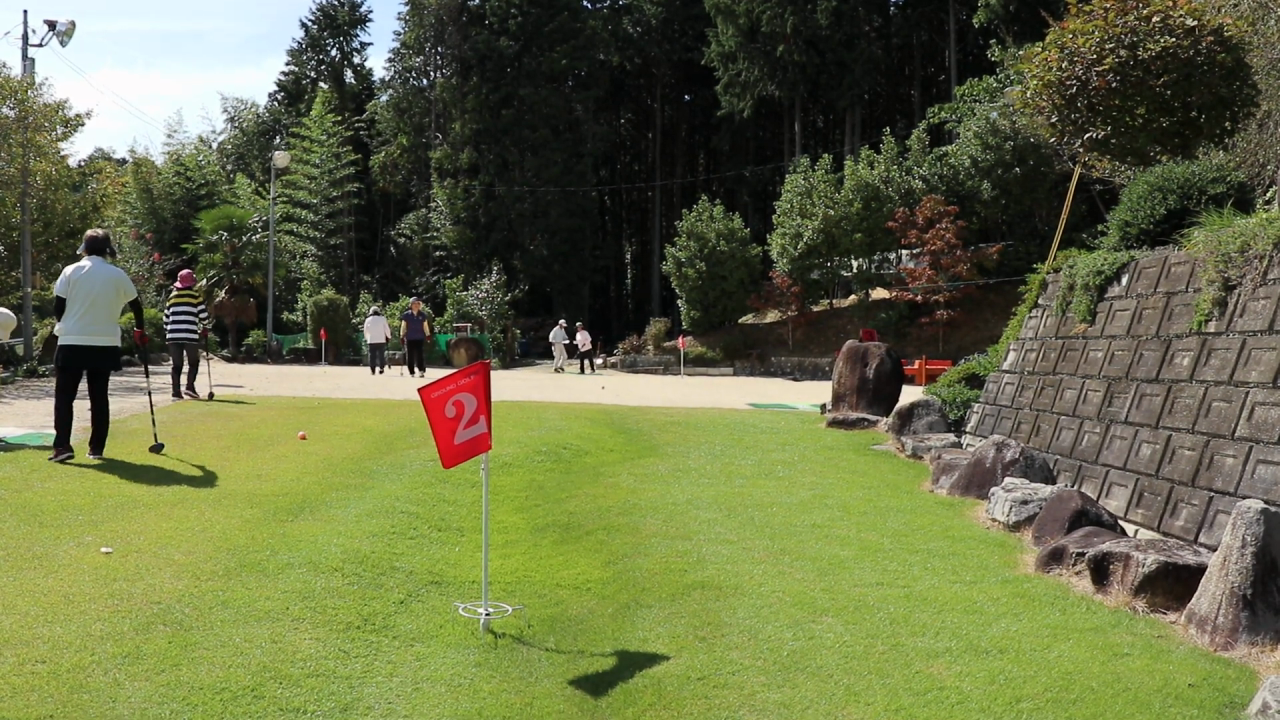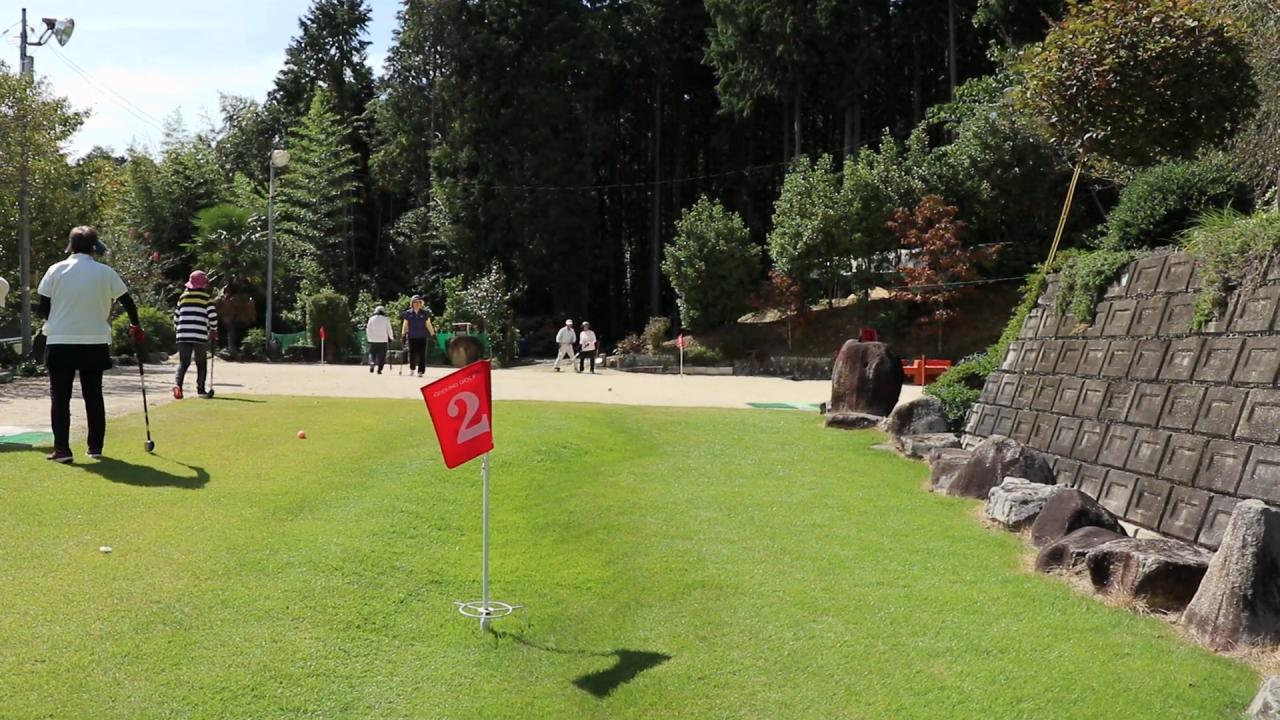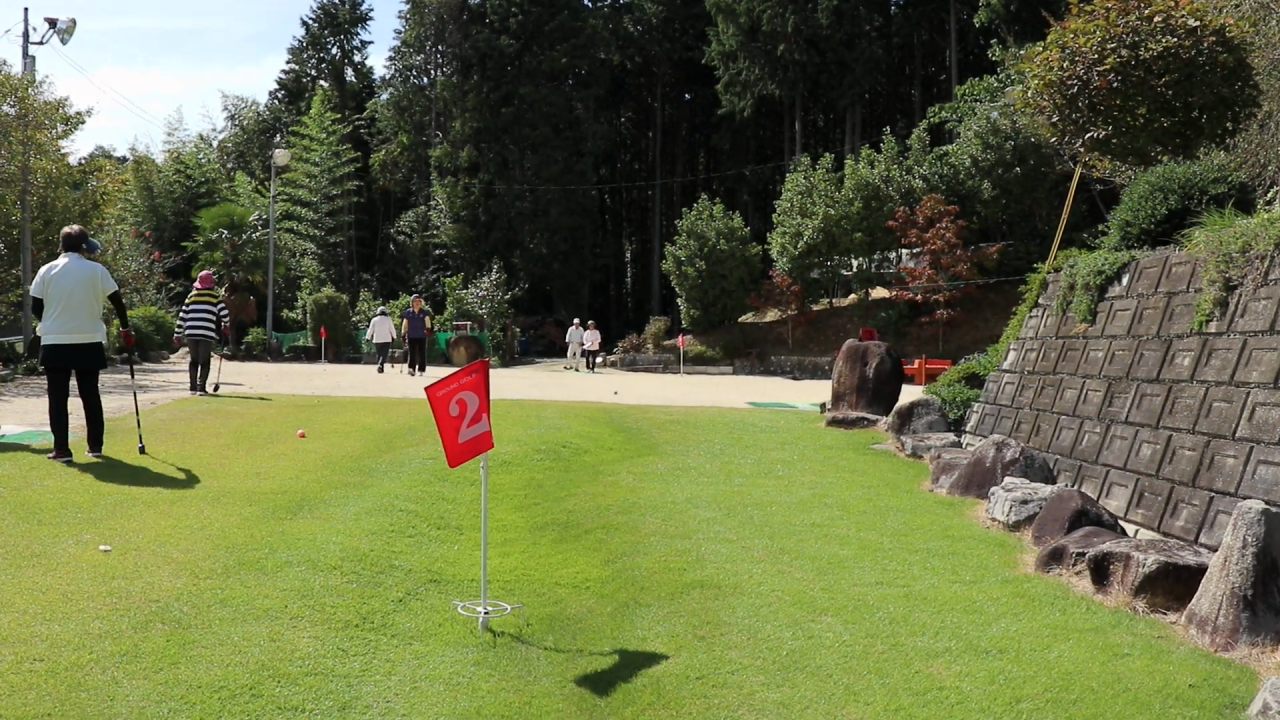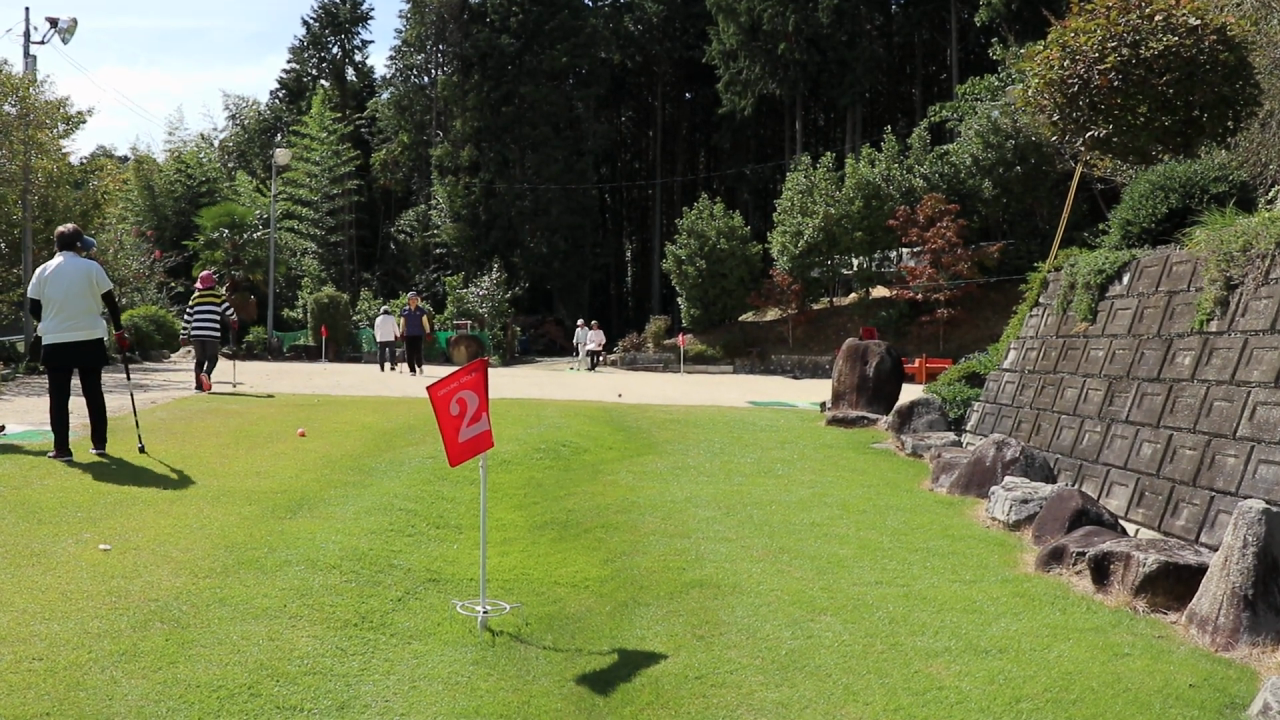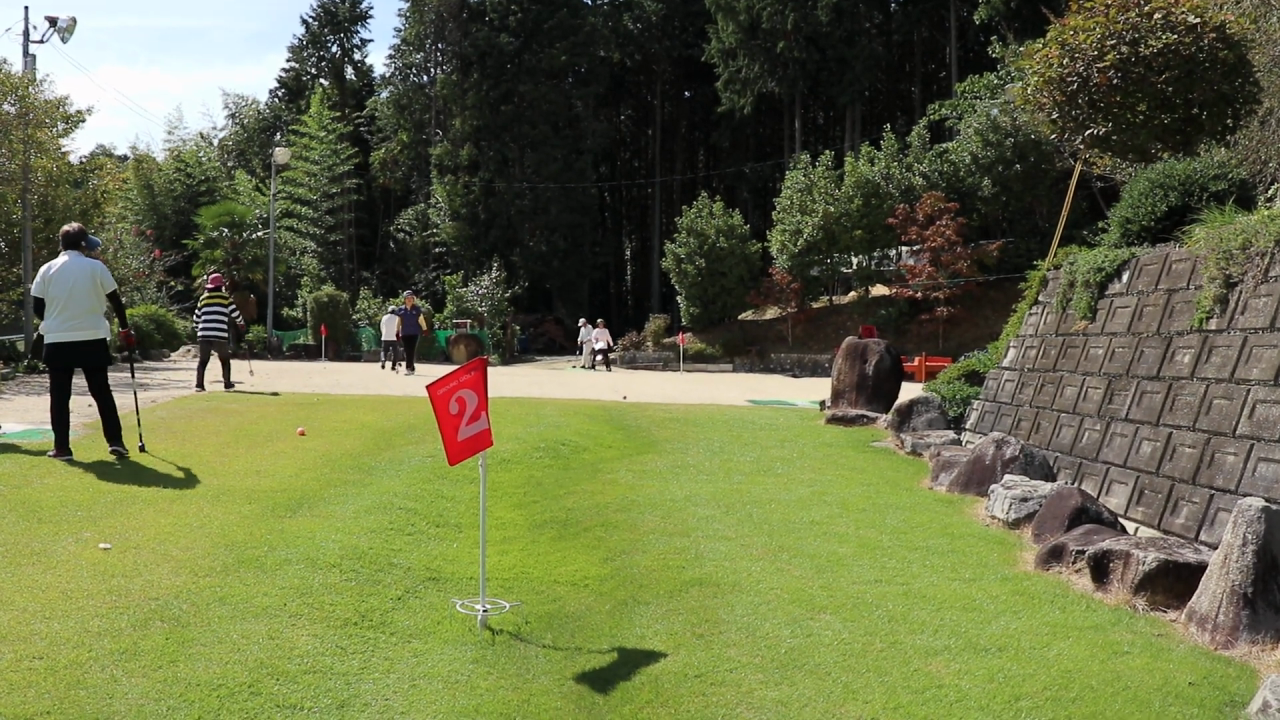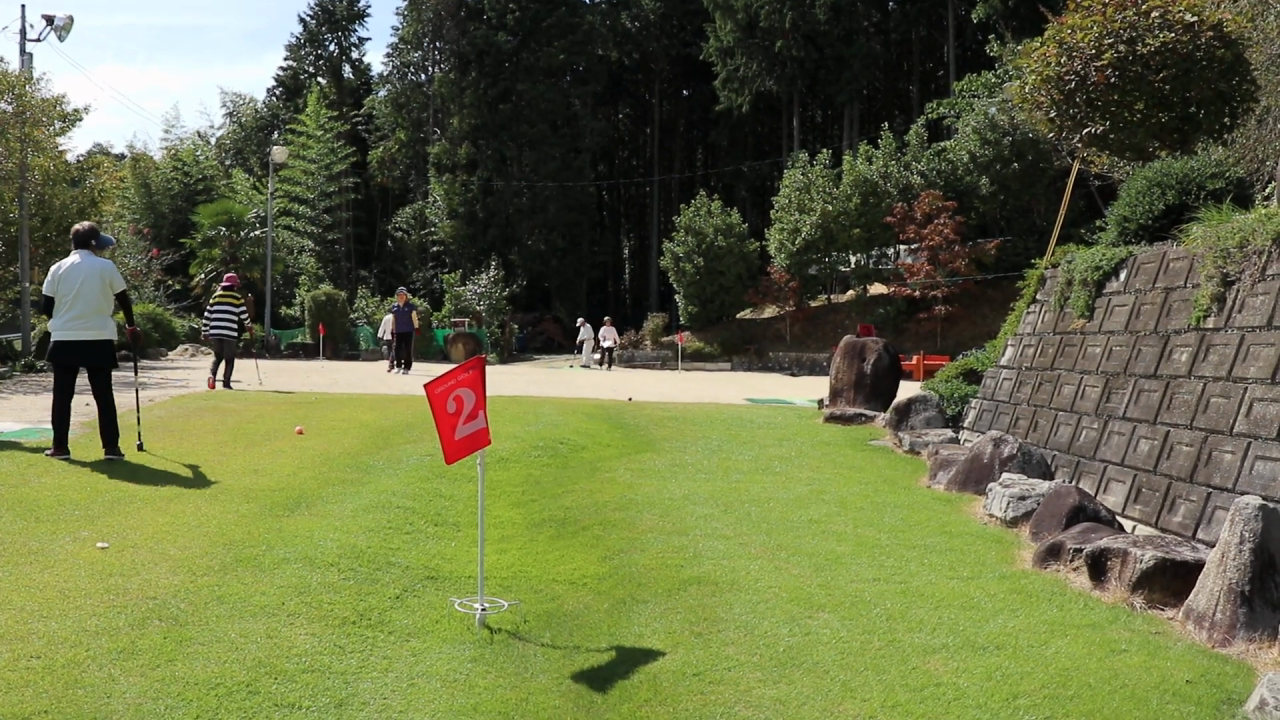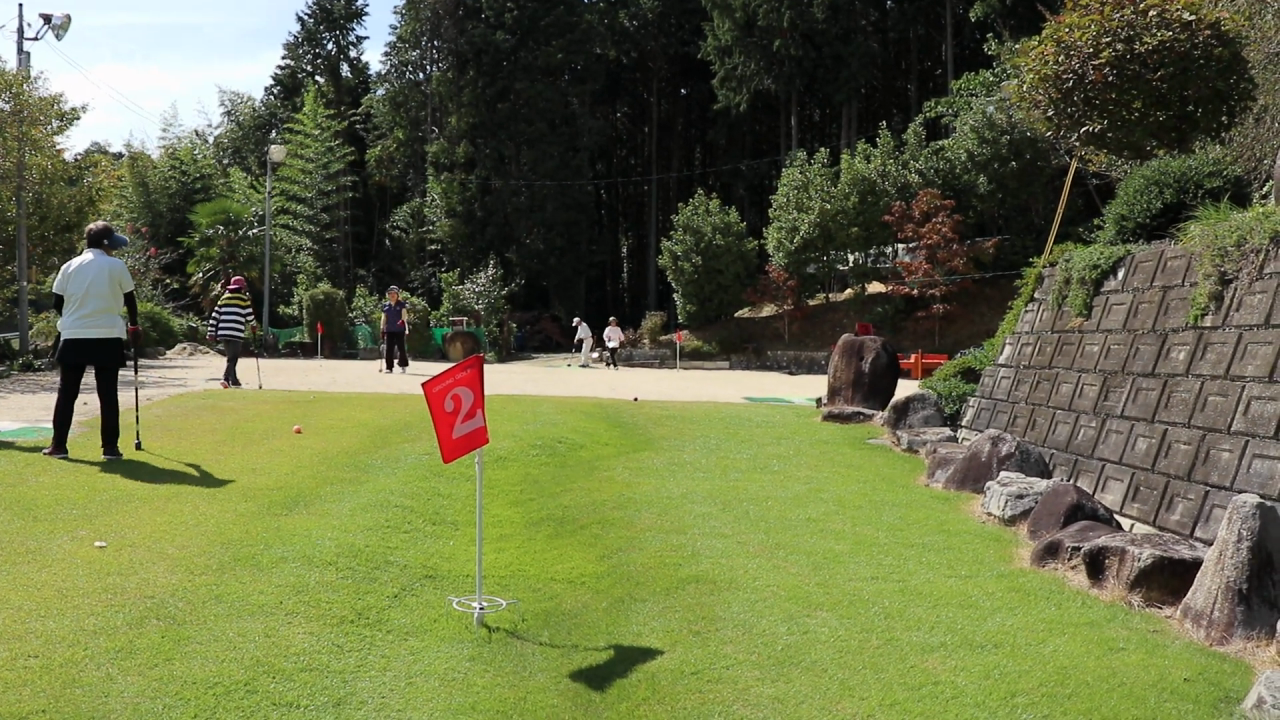
dt=0.3s
person 1, frame 1
left shoulder: (71, 271)
right shoulder: (118, 275)
left elbow: (58, 307)
right elbow: (136, 306)
left wrist: (66, 324)
right wrist: (139, 330)
left hip: (72, 343)
right hip: (105, 344)
left knee: (64, 396)
right knee: (99, 397)
left ankle: (63, 446)
right ankle: (97, 447)
person 1, frame 2
left shoulder: (56, 270)
right shoulder: (105, 272)
left elbow: (43, 306)
right elbow: (127, 301)
right wrist: (135, 326)
left hip: (61, 342)
right hip: (94, 343)
left knee: (60, 397)
right knee: (94, 396)
left ankle: (62, 449)
right ankle: (95, 446)
person 1, frame 3
left shoulder: (47, 270)
right shoulder: (96, 270)
left elbow: (36, 308)
right elbow: (117, 302)
right wrist: (125, 330)
left hip: (55, 342)
right hip: (89, 342)
left knee: (58, 397)
right knee: (91, 395)
left ankle: (62, 449)
right ankle: (95, 445)
person 1, frame 4
left shoulder: (43, 271)
right shoulder: (92, 267)
left elbow: (34, 309)
right elbow: (110, 302)
right wrist: (119, 331)
left hip: (55, 341)
right hip: (90, 340)
left knee: (59, 396)
right knee: (94, 393)
left ankle: (62, 448)
right ankle: (99, 443)
person 1, frame 5
left shoulder: (47, 270)
right shoulder: (96, 267)
left elbow: (37, 308)
right elbow: (115, 301)
right wrist: (125, 329)
left hip: (58, 341)
right hip: (92, 339)
left knee: (60, 396)
right knee: (102, 392)
left ankle: (62, 447)
right ankle: (115, 441)
person 1, frame 6
left shoulder: (58, 268)
right shoulder: (106, 267)
left elbow: (46, 306)
right elbow: (123, 300)
right wrist: (131, 327)
left hip: (64, 340)
right hip: (99, 339)
left knee: (62, 395)
right knee: (104, 395)
left ankle: (60, 447)
right ankle: (111, 447)
person 1, frame 7
left shoulder: (69, 267)
right shoulder: (117, 266)
left elbow: (57, 304)
right elbow: (130, 300)
right wrist: (134, 327)
left hip: (73, 338)
right hip: (108, 338)
left knee: (66, 392)
right knee: (108, 394)
left ankle: (58, 445)
right ankle: (110, 446)
